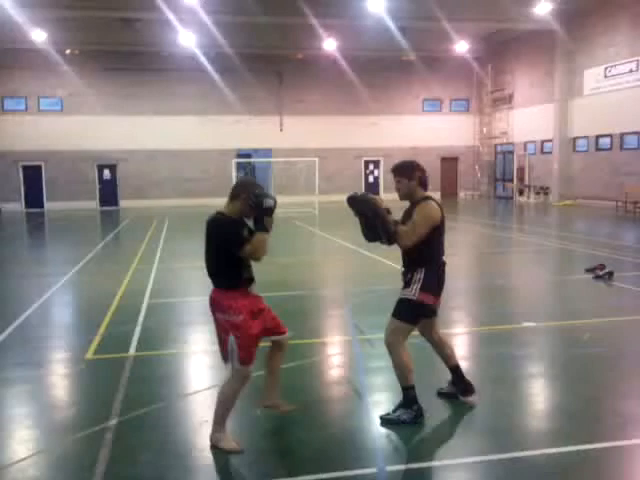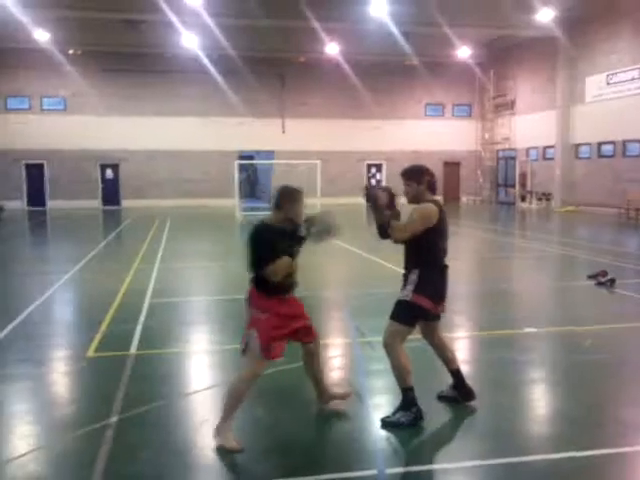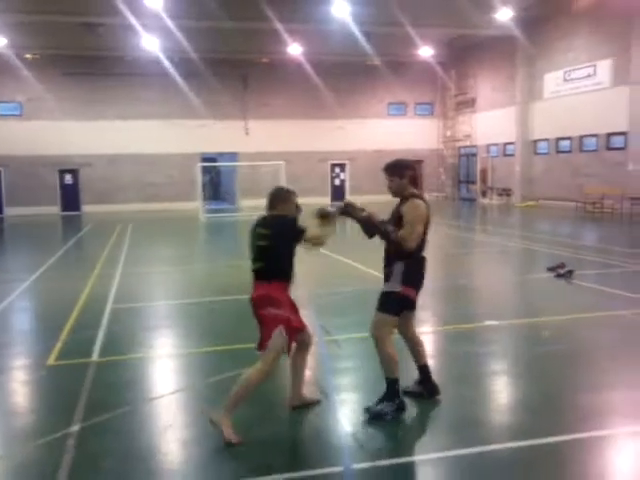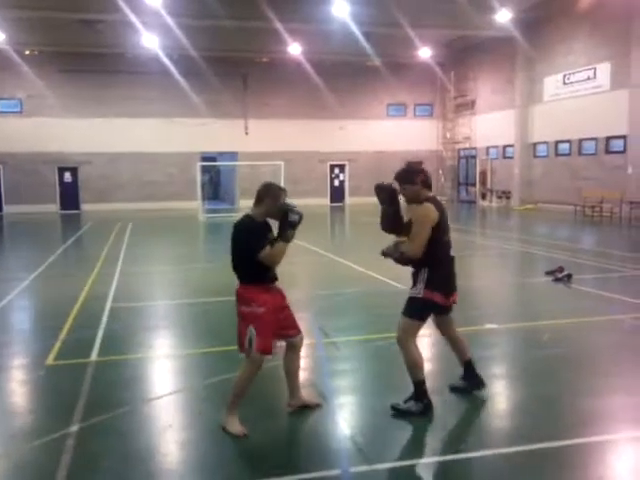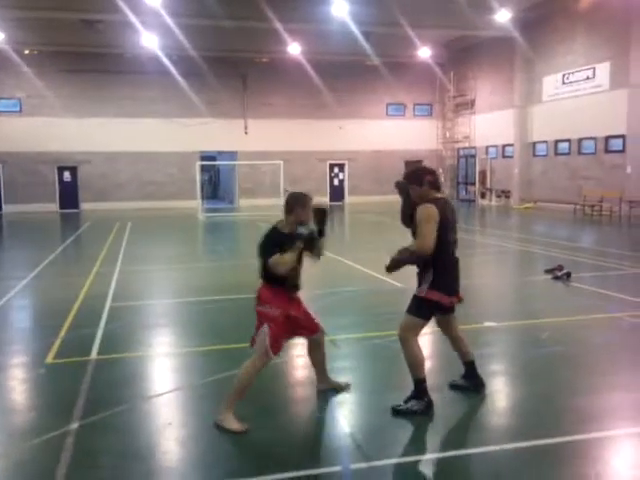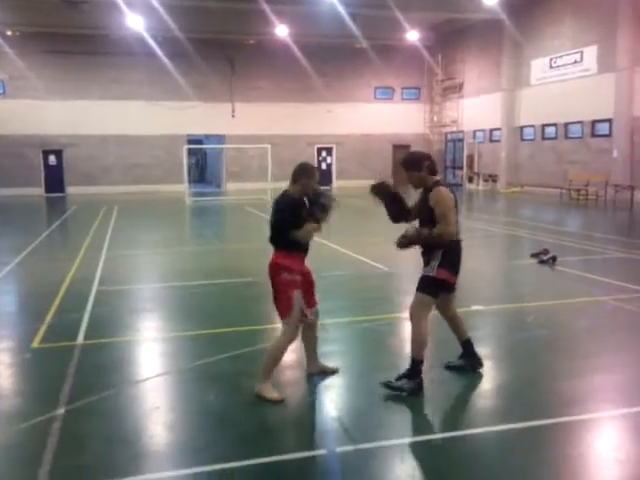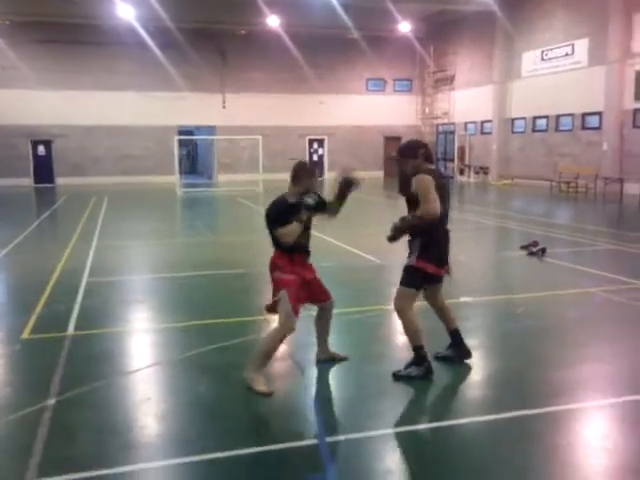
dt=0.4s
person 1, frame 1
left shoulder: (428, 207)
right shoulder: (414, 208)
left elbow: (405, 240)
right elbow: (398, 237)
left wrist: (384, 214)
left hip: (423, 279)
right hip: (421, 278)
left knee: (394, 339)
right knee: (430, 333)
left ankle: (411, 405)
right ankle: (461, 383)
person 1, frame 2
left shoulder: (427, 209)
right shoulder: (429, 210)
left elbow: (396, 234)
right elbow: (404, 234)
left wrist: (380, 205)
right wrist: (390, 208)
left hip: (421, 283)
right hip: (432, 280)
left knee: (392, 341)
right knee: (433, 336)
left ankle: (410, 408)
right ankle: (461, 388)
person 1, frame 3
left shoulder: (415, 205)
right shoulder: (407, 204)
left elbow: (408, 242)
right elbow: (391, 232)
left wrist: (375, 223)
right wrist: (364, 217)
left hip: (404, 274)
right hip: (405, 273)
left knee: (380, 332)
right knee: (406, 329)
left ankle: (393, 397)
right ankle: (427, 383)
person 1, frame 4
left shoulder: (424, 209)
right shoulder: (430, 206)
left elbow: (413, 251)
right elbow: (398, 229)
left wrist: (392, 251)
right wrist: (389, 203)
left hip: (430, 279)
right hip: (442, 275)
left knee: (404, 336)
right knee: (446, 328)
left ankle: (421, 399)
right ankle: (472, 377)
person 1, frame 5
left shoulder: (428, 209)
right shoulder: (443, 206)
left elbow: (424, 248)
right elbow: (420, 234)
left wrist: (401, 260)
left hip: (435, 279)
right hip: (444, 277)
left knee: (406, 333)
right knee: (448, 328)
left ankle: (421, 397)
right ankle: (472, 377)
person 1, frame 6
left shoulder: (440, 193)
right shoulder: (428, 192)
left elbow: (450, 232)
right elbow: (409, 215)
left wrist: (415, 237)
right wrist: (389, 196)
left hip: (442, 259)
right hip: (439, 258)
left knee: (418, 312)
right knee: (446, 308)
left ankle: (414, 376)
right ankle: (470, 356)
person 1, frame 7
left shoulder: (423, 179)
right shoulder: (436, 177)
left elbow: (432, 210)
right elbow: (414, 198)
left wrist: (403, 226)
left hip: (425, 250)
right hip: (437, 248)
left knee: (402, 303)
right knee: (435, 299)
left ankle: (421, 363)
right ankle: (458, 347)
person 2, frame 1
left shoulder: (236, 221)
right shoulder: (220, 225)
left elbow: (255, 249)
right elbow: (256, 253)
left wrist: (264, 219)
right wrist: (263, 218)
left hip: (245, 295)
right hip: (229, 302)
left knee: (279, 339)
right knee: (241, 372)
left ankle: (271, 397)
right ankle: (218, 431)
person 2, frame 2
left shoulder: (289, 226)
right shoulder: (261, 234)
right elbow: (275, 275)
right wrist: (294, 245)
left hip: (288, 300)
right hip: (266, 304)
left knee: (312, 346)
right knee: (254, 368)
left ankle: (324, 396)
right ankle: (224, 427)
person 2, frame 3
left shoulder: (263, 225)
right shoulder: (283, 223)
right elbow: (317, 239)
left wrist: (309, 225)
right wrist: (328, 222)
left hip: (274, 294)
right hip: (272, 297)
left knee: (304, 340)
right knee: (268, 362)
left ankle: (297, 396)
right ankle: (224, 414)
person 2, frame 4
left shoulder: (263, 224)
right shoulder: (245, 228)
left elbow: (275, 252)
right elbow: (272, 259)
left wrist: (286, 228)
right wrist: (287, 229)
left hip: (271, 291)
right hip: (253, 297)
left knee: (295, 341)
right knee: (254, 362)
left ankle: (295, 397)
right ankle: (230, 415)
person 2, frame 5
left shoulder: (298, 232)
right shoulder: (271, 237)
left elbow: (316, 254)
right elbow: (280, 268)
left wrist: (320, 226)
right wrist: (298, 242)
left hip: (289, 298)
right hip: (272, 300)
left knee: (317, 335)
right knee: (260, 360)
left ankle: (325, 381)
right ankle: (225, 413)
person 2, frame 6
left shoulder: (298, 200)
right shoulder: (286, 204)
left elbow: (307, 228)
right elbow: (305, 236)
left wrist: (318, 212)
right wrist: (319, 214)
left hip: (296, 264)
right hip: (286, 267)
left knee: (311, 316)
right knee: (292, 329)
left ankle: (312, 363)
right ankle: (264, 382)
person 2, frame 7
left shoulder: (307, 199)
right shoulder: (277, 207)
left elbow: (333, 211)
right elbow: (286, 238)
left wrist: (344, 190)
right wrist: (303, 213)
left hip: (302, 264)
right hip: (285, 268)
left knee: (326, 304)
right knee: (286, 325)
left ankle: (323, 350)
right ankle: (254, 371)
